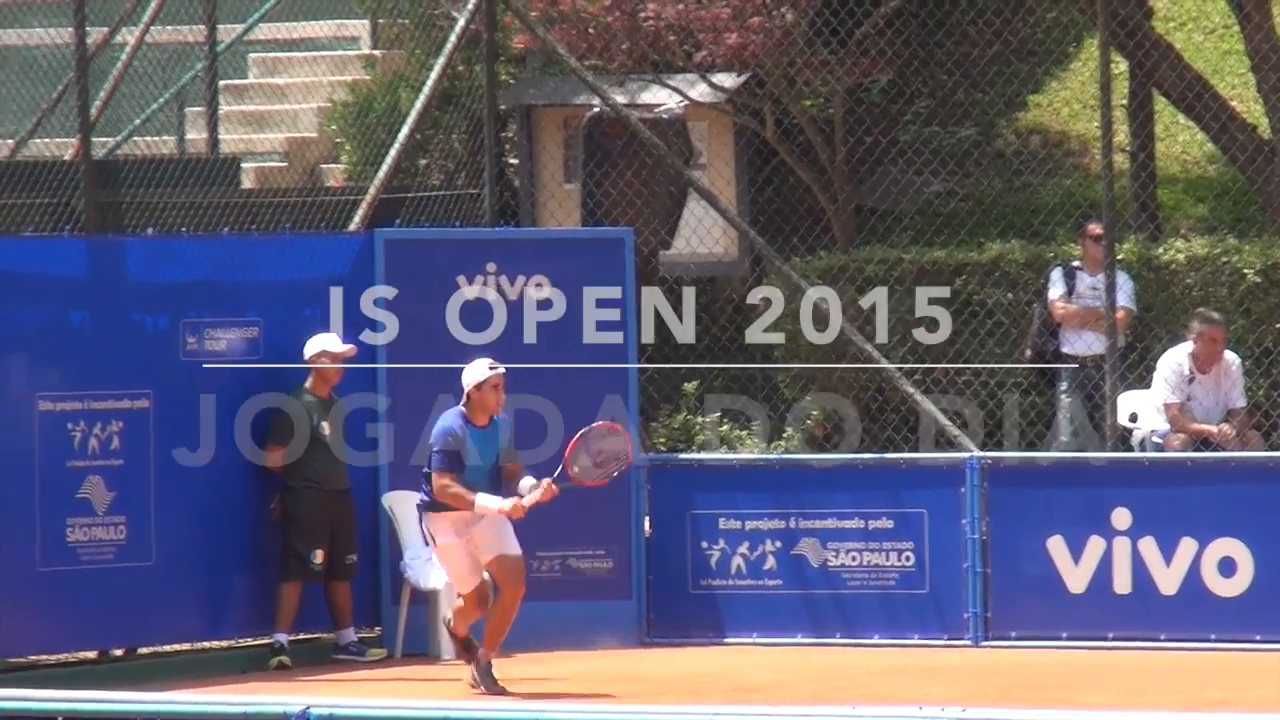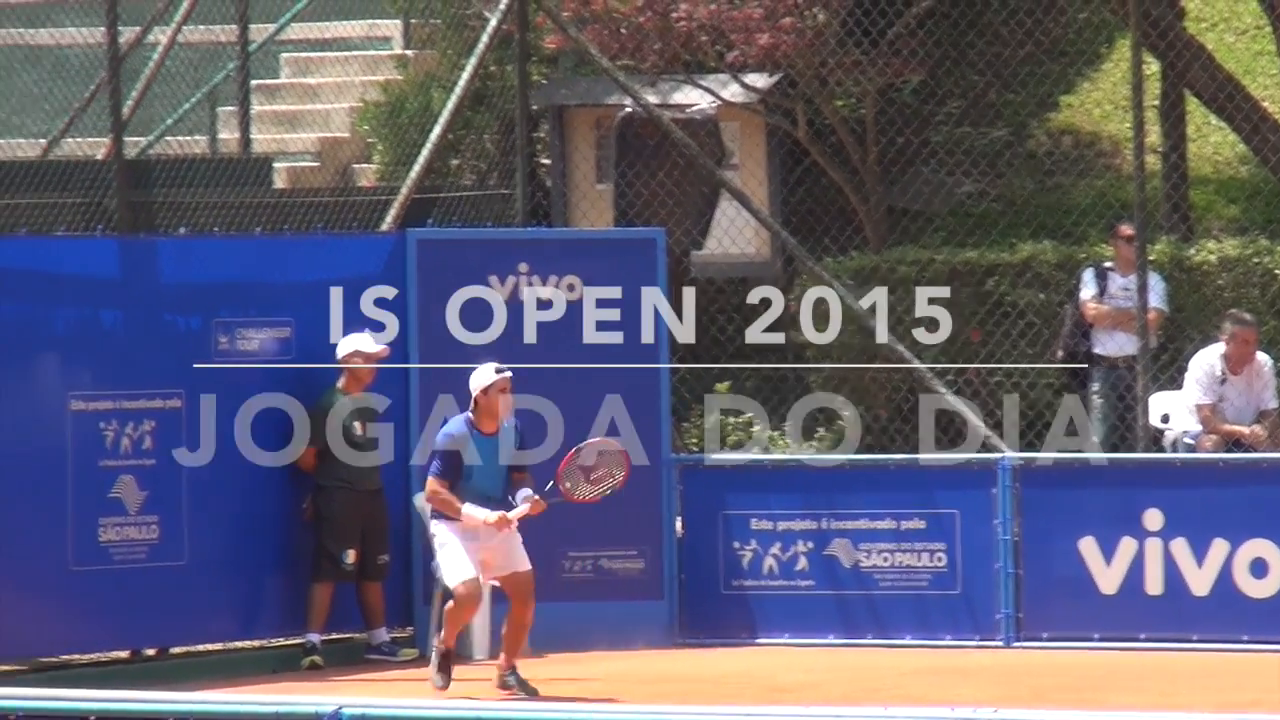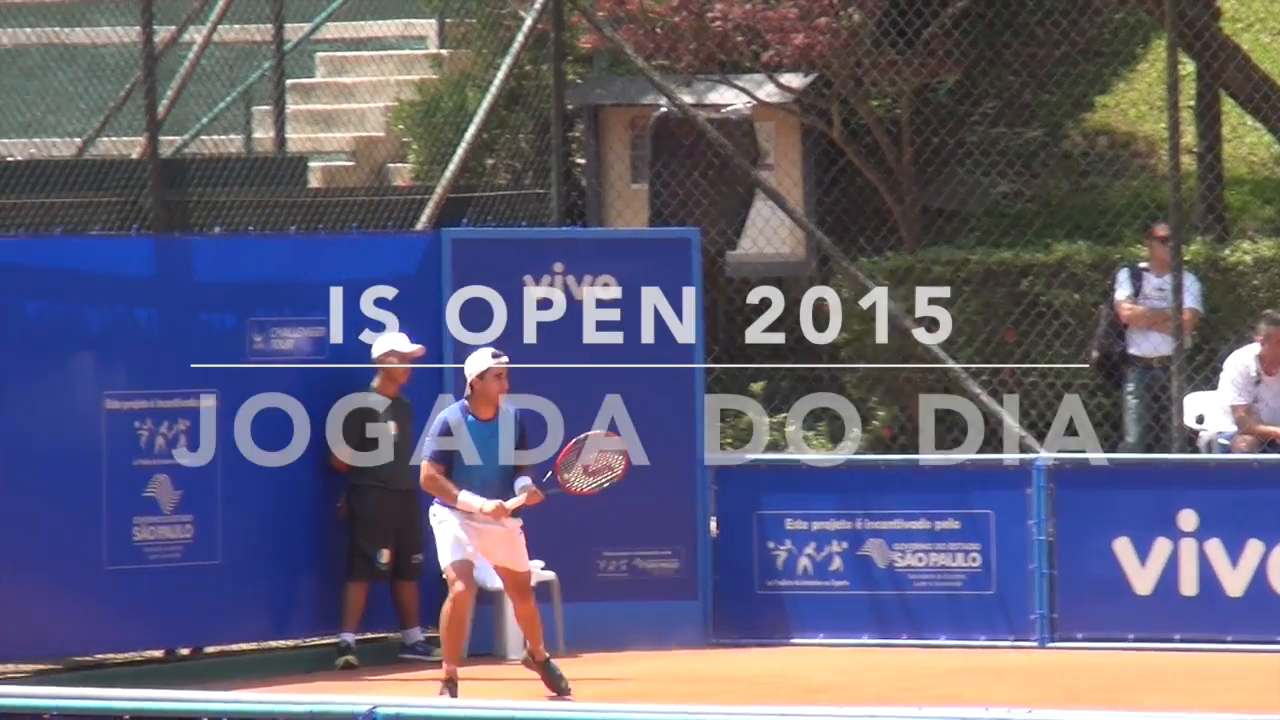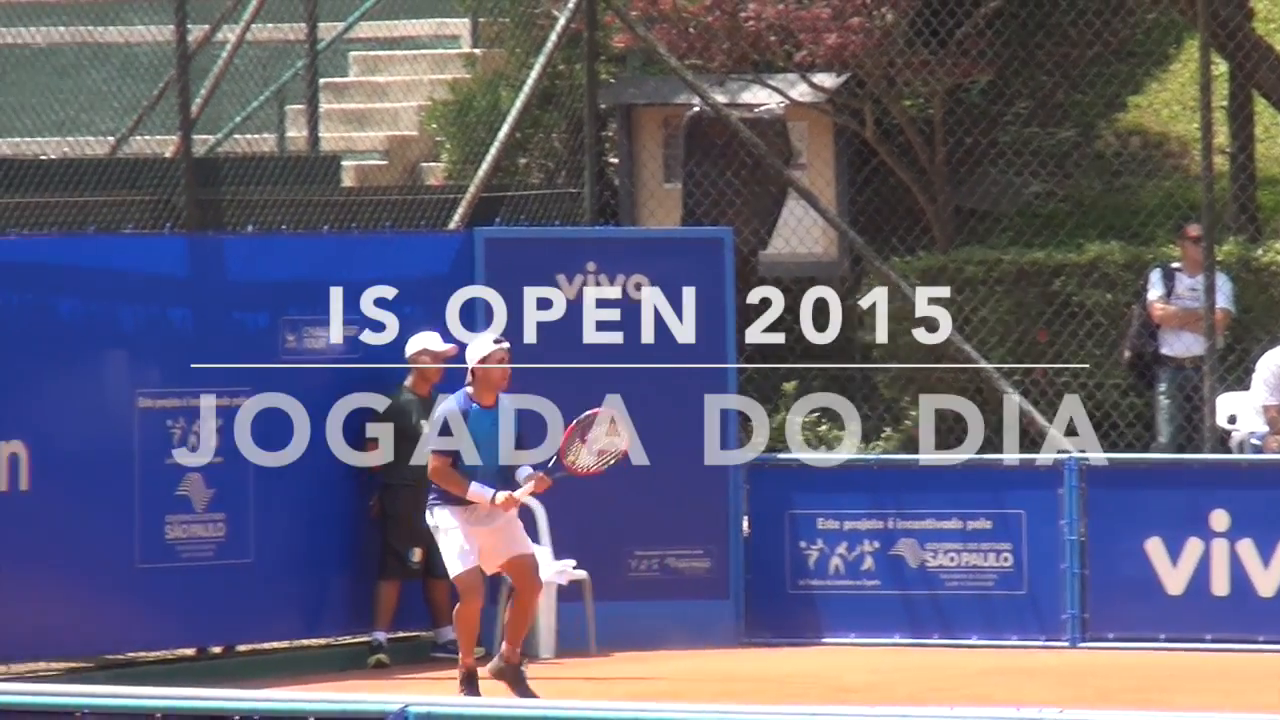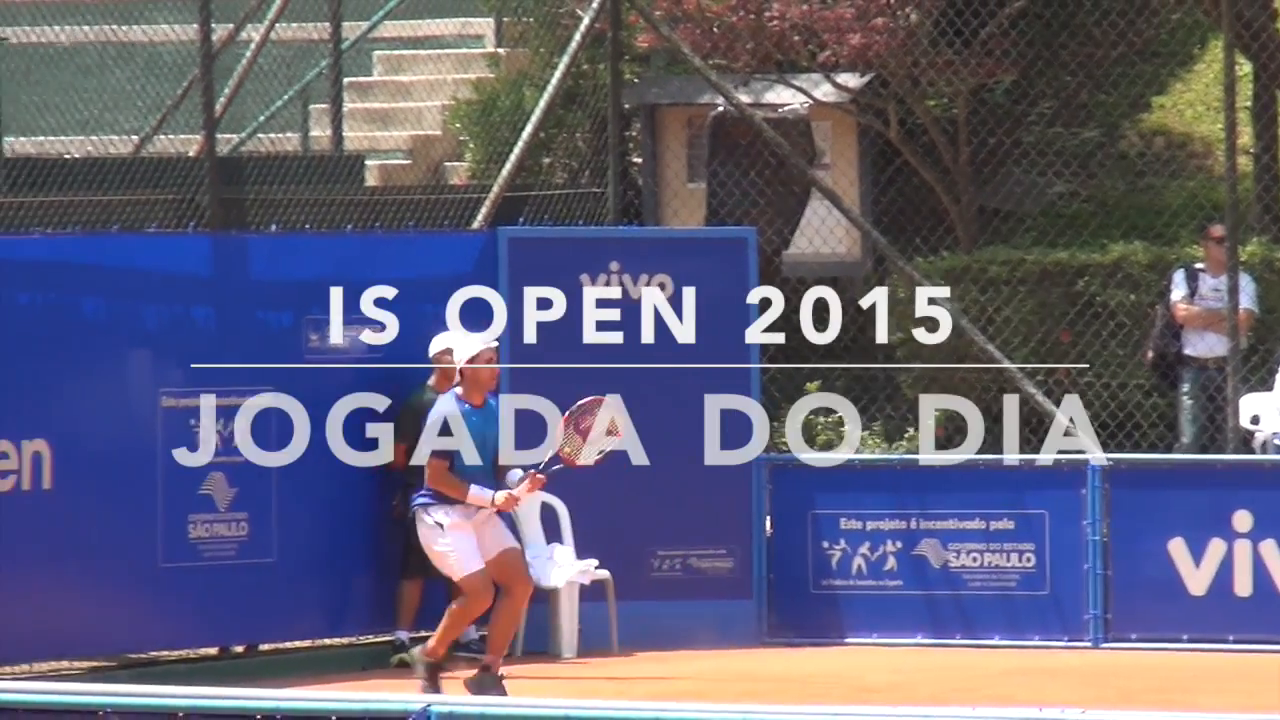
dt=0.1s
person 1, frame 1
left shoulder: (501, 423)
right shoulder: (449, 429)
left elbow: (509, 471)
right elbow: (441, 488)
left wrist: (532, 487)
right wrist: (495, 503)
left hip: (491, 515)
right hip: (447, 517)
left knee: (514, 582)
right knee: (476, 595)
left ankle: (482, 664)
right ankle: (457, 628)
person 1, frame 2
left shoulder: (511, 429)
right shoulder: (454, 435)
left elbow: (518, 476)
right elbow: (434, 493)
left wrist: (527, 498)
right wrist: (482, 515)
left hip: (496, 525)
right hip: (454, 526)
left knee: (524, 596)
right knee: (468, 597)
left ankle: (507, 669)
right ankle: (443, 647)
person 1, frame 3
left shoulder: (512, 417)
right shoulder: (449, 421)
left elbow: (519, 465)
right elbow: (429, 479)
left wrist: (526, 488)
right wrist: (479, 504)
left hip: (498, 516)
right hip: (455, 514)
left knee: (523, 592)
right knee: (463, 588)
left ankle: (538, 656)
right ankle: (450, 678)
person 1, frame 4
right shoulder: (453, 411)
right elbow: (438, 471)
left wrist: (530, 477)
right wrist: (490, 495)
left hip: (497, 511)
right hip: (453, 512)
left knee: (530, 583)
right knee: (473, 592)
left ankle: (508, 662)
right ankle: (467, 670)
person 1, frame 5
left shoulder: (492, 408)
right shoulder: (448, 411)
right elbow: (435, 475)
left wrist: (519, 480)
right wrist: (488, 497)
left hip: (480, 513)
right hip: (442, 512)
left knee: (521, 583)
right knee: (480, 592)
left ankle: (487, 674)
right ankle: (431, 654)
person 2, frame 1
left shoulder: (337, 405)
right shoulder: (295, 406)
right elbow: (273, 458)
left wrist: (331, 478)
right wrist: (302, 477)
left hip: (340, 496)
right hip: (307, 500)
left knee: (341, 572)
right knee: (296, 571)
left ankle: (346, 641)
right ankle: (280, 644)
person 2, frame 2
left shoulder: (370, 405)
right shoulder: (328, 405)
right elbow: (307, 458)
left wrist: (363, 477)
right wrist: (334, 477)
left hip: (372, 497)
right hip: (338, 500)
left knee: (373, 572)
right knee: (328, 571)
left ankle: (378, 640)
right ankle: (312, 643)
person 2, frame 3
left shoulder: (404, 404)
right shoulder: (363, 405)
right elbow: (340, 458)
left wrist: (402, 480)
right wrist: (368, 475)
left hip: (404, 497)
right hip: (372, 499)
left knee: (408, 570)
right knee: (362, 570)
left ankle: (413, 640)
right ankle: (347, 643)
person 2, frame 4
left shoulder: (436, 403)
right shoulder: (395, 403)
right elbow: (373, 456)
right wrist: (400, 476)
right hip: (405, 498)
left knee: (439, 569)
right knee: (394, 569)
left ankle: (444, 638)
right ankle: (378, 641)
person 2, frame 5
right shoulder: (419, 402)
right elbow: (397, 457)
right wrist: (424, 475)
right knee: (416, 570)
left ankle: (467, 638)
right ankle: (401, 641)
person 3, frame 1
left shoulder: (1121, 278)
right shoulder: (1062, 274)
left elbow: (1120, 323)
right elbow: (1059, 312)
left wrist: (1076, 316)
right wrist: (1102, 312)
right hip: (1072, 367)
right knee: (1066, 438)
person 3, frame 2
left shoulder: (1153, 279)
right shoulder: (1094, 275)
left elbow: (1152, 323)
right elbow: (1091, 312)
left wrist: (1108, 316)
right wrist: (1133, 313)
right hip: (1104, 367)
left knee: (1139, 439)
right knee: (1099, 439)
person 3, frame 3
left shoulder: (1188, 280)
right shoulder: (1129, 275)
left elbow: (1186, 324)
right elbow: (1126, 313)
left wrist: (1143, 317)
right wrist: (1168, 313)
right hip: (1139, 368)
right knee: (1133, 440)
person 3, frame 4
left shoulder: (1220, 280)
right shoulder: (1161, 275)
left elbow: (1219, 324)
right elbow: (1158, 313)
left wrist: (1175, 317)
right wrist: (1201, 313)
right hip: (1171, 368)
right knee: (1166, 441)
person 3, frame 5
left shoulder: (1243, 280)
right shoulder: (1184, 276)
left elbow: (1242, 324)
right elbow: (1181, 313)
left wrist: (1199, 317)
right wrist: (1224, 313)
right hip: (1194, 368)
left knee: (1230, 440)
right knee: (1189, 441)
